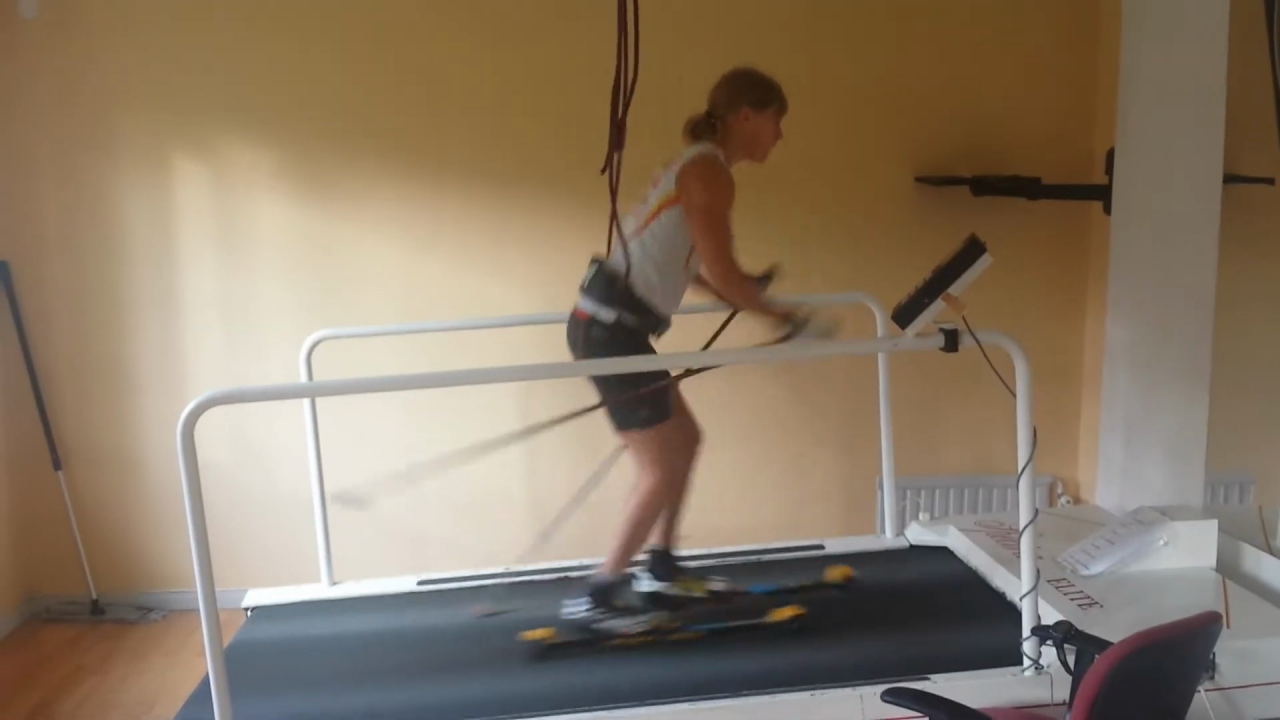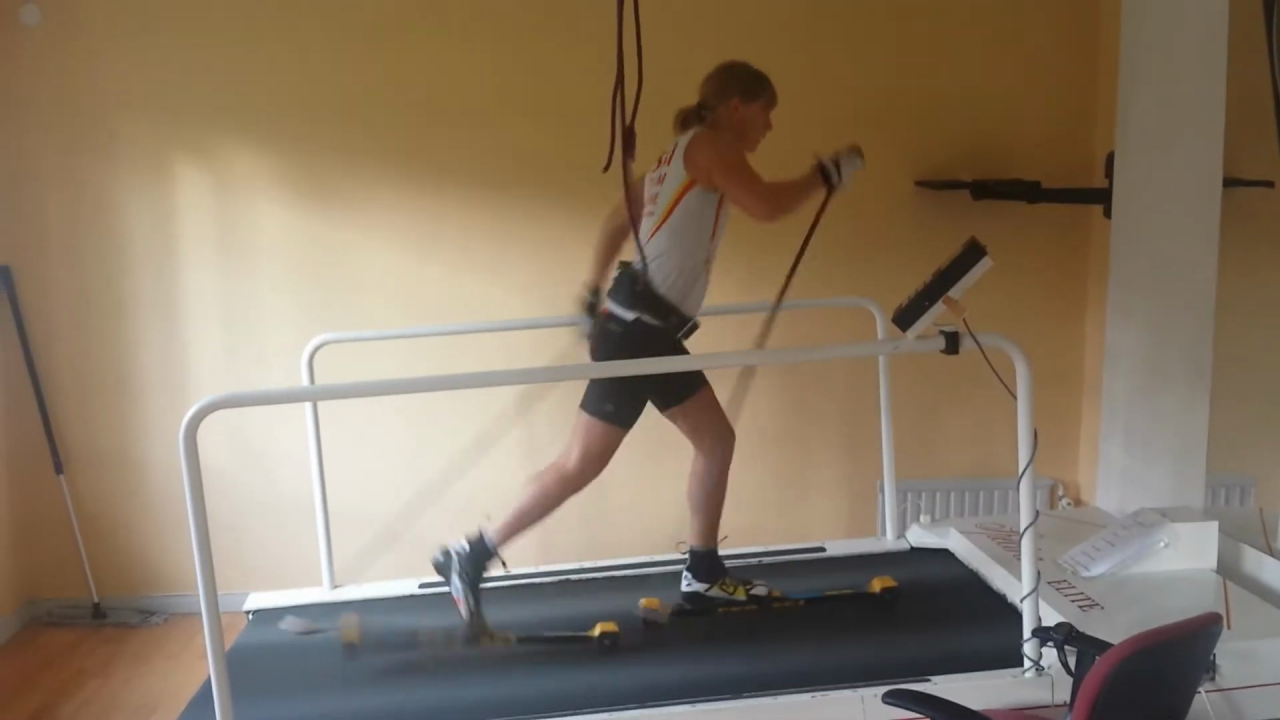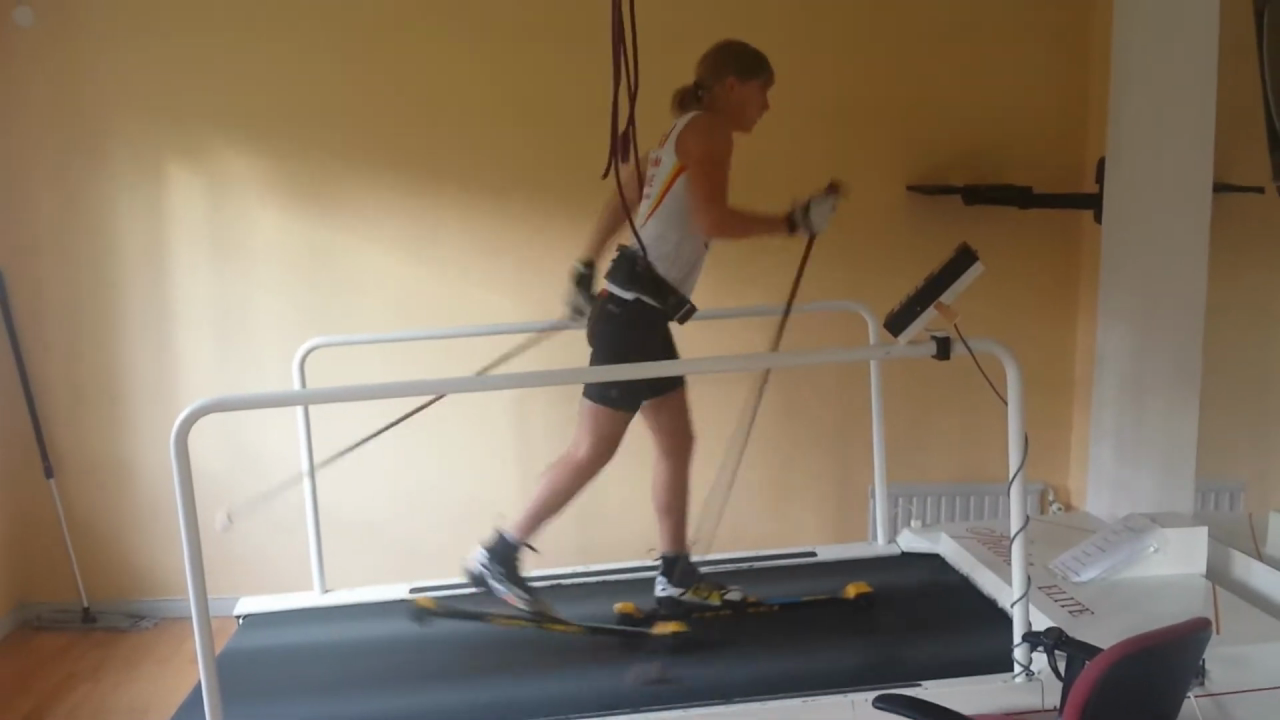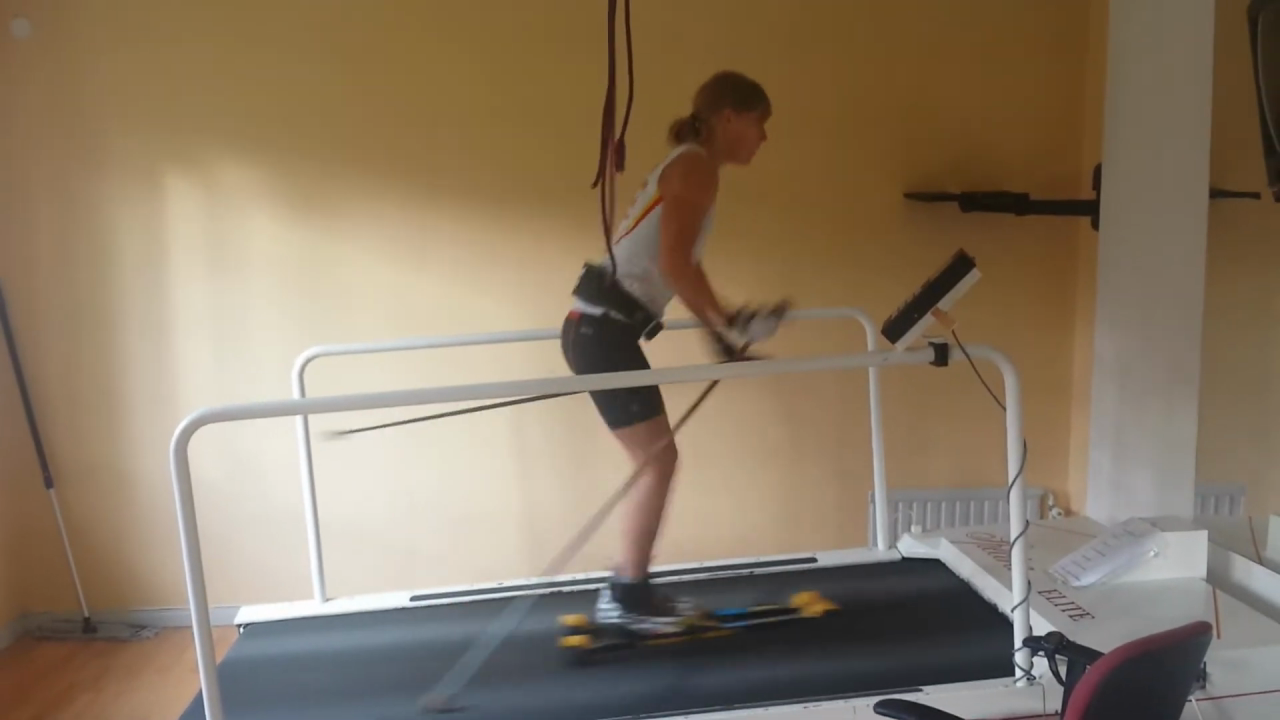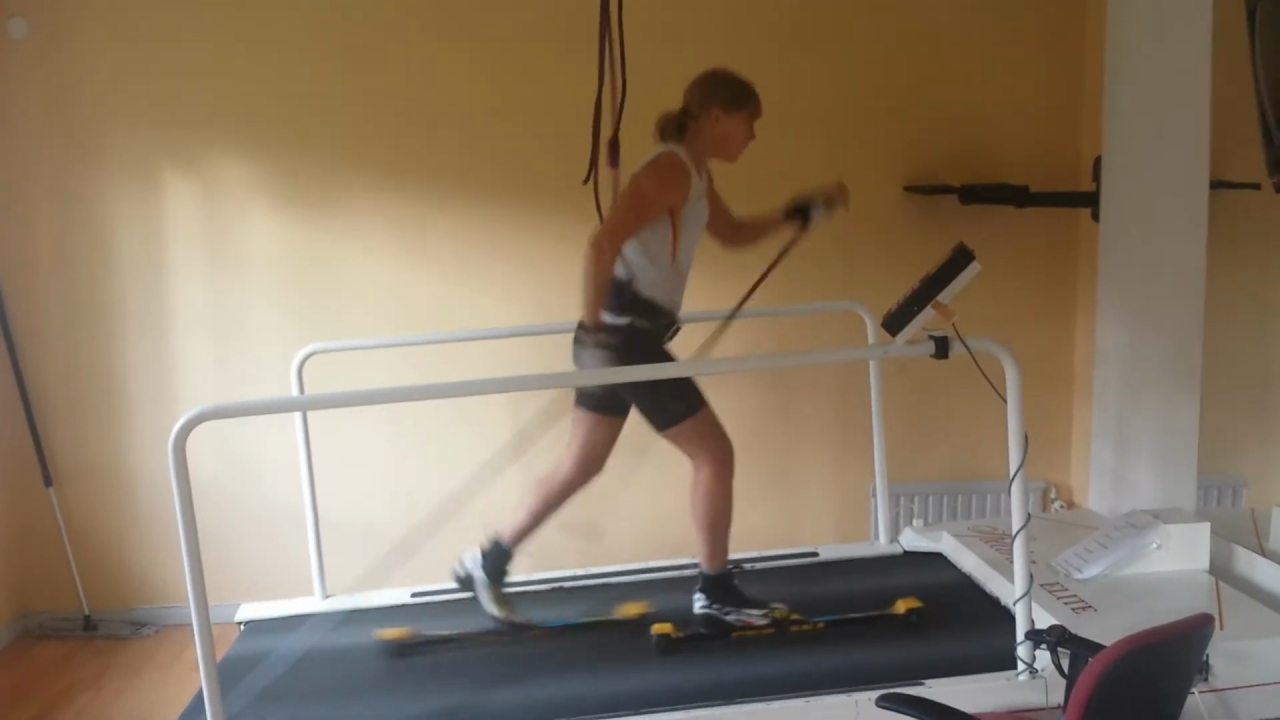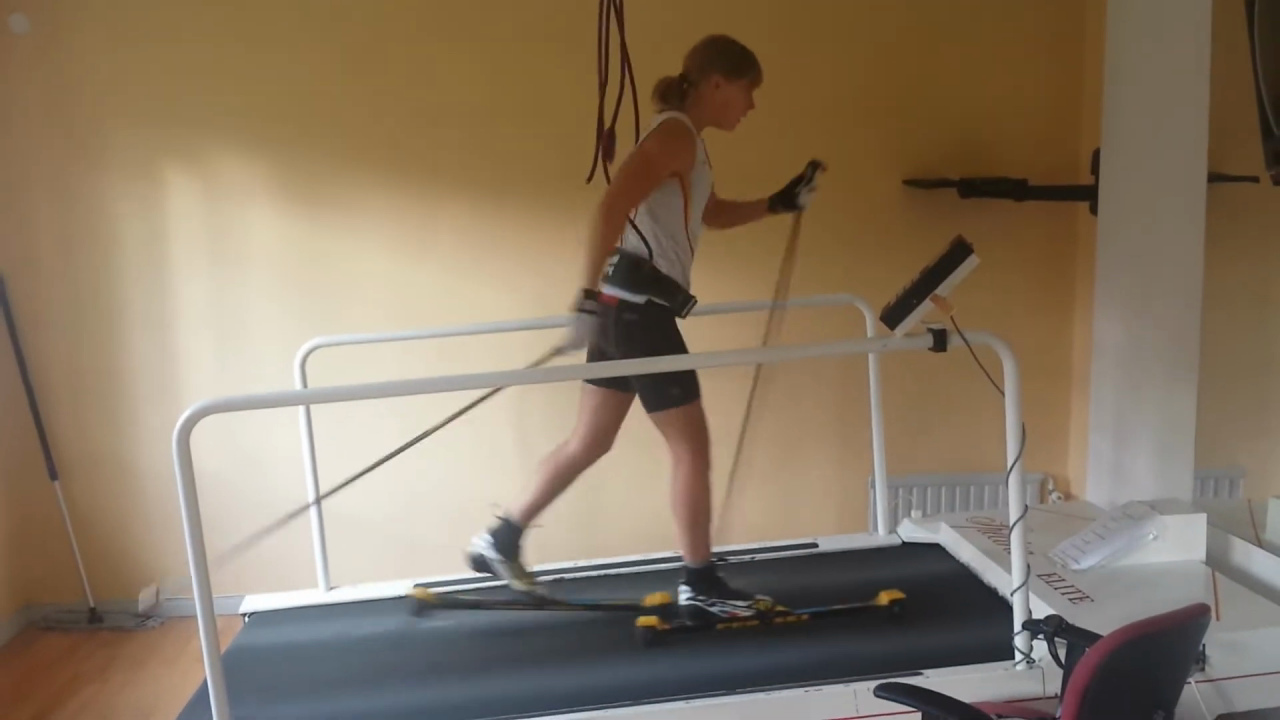
dt=0.2s
person 1, frame 1
left shoulder: (695, 165)
right shoulder: (710, 175)
right elbow: (718, 269)
left wrist: (743, 290)
right wrist: (785, 318)
left hip: (611, 322)
right hip: (608, 329)
left knee: (683, 439)
right knee: (660, 468)
left ankle: (658, 566)
right ankle: (598, 595)
person 1, frame 2
left shoulder: (679, 156)
right shoulder: (710, 146)
left elbow: (619, 222)
right elbow: (764, 206)
left wrist: (592, 292)
right wrist: (825, 175)
left hip: (647, 329)
right hip: (635, 332)
left knee: (718, 441)
right knee: (581, 466)
left ankle: (703, 573)
right ankle: (470, 556)
person 1, frame 3
left shoulder: (681, 137)
right shoulder: (705, 132)
left elbow: (622, 213)
right elbow: (713, 221)
left wrist: (584, 272)
right wrist: (791, 221)
left hip: (637, 312)
right hip: (631, 314)
left knee: (677, 442)
right knee: (593, 451)
left ankle: (677, 577)
right ankle: (499, 554)
person 1, frame 4
left shoulder: (692, 172)
right shoulder: (694, 168)
left elbow: (672, 265)
right elbow: (676, 262)
left wrist: (725, 320)
right wrist: (721, 328)
left hip: (606, 329)
right hip: (602, 329)
left knee: (655, 464)
right knee: (659, 463)
left ankle: (629, 589)
right ankle: (626, 597)
person 1, frame 5
left shoulder: (694, 172)
right shoulder: (670, 168)
left elbow: (735, 234)
right elbow: (604, 241)
left wrist: (796, 213)
right wrist: (588, 327)
left hip: (618, 333)
right hip: (622, 336)
left knee: (582, 463)
right knee: (714, 456)
left ankle: (490, 561)
right ankle: (716, 592)
person 1, frame 6
left shoulder: (680, 138)
right shoulder: (675, 136)
left elbow: (708, 214)
right elbow: (609, 211)
left wrist: (781, 201)
right wrist: (593, 304)
left hip: (626, 310)
right hip: (634, 311)
left knee: (589, 441)
right knee: (691, 447)
left ankle: (502, 539)
right ankle: (700, 584)
